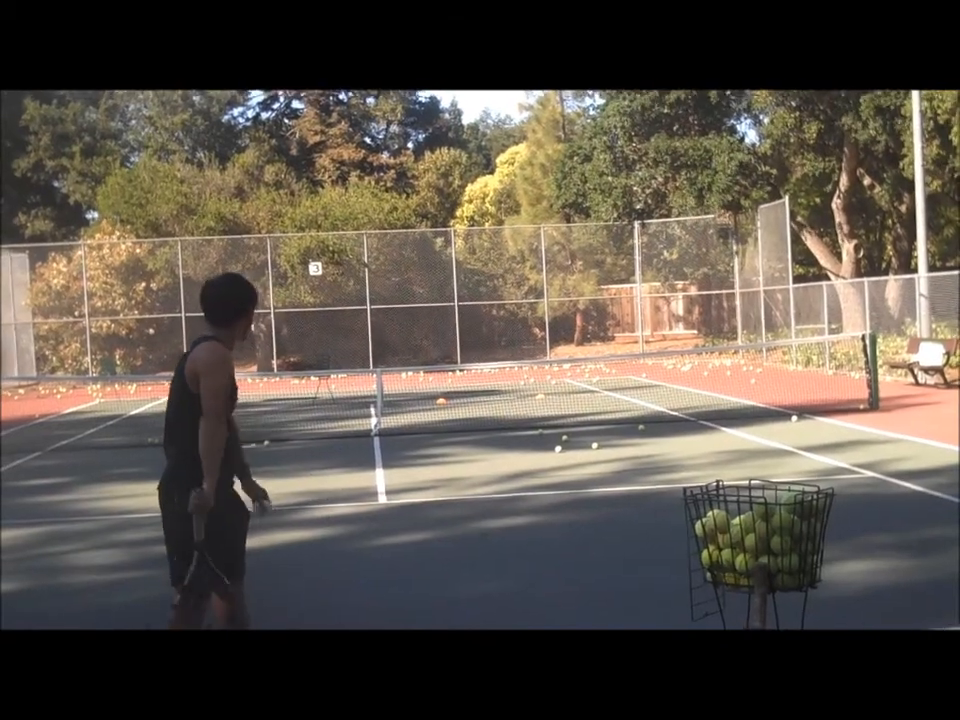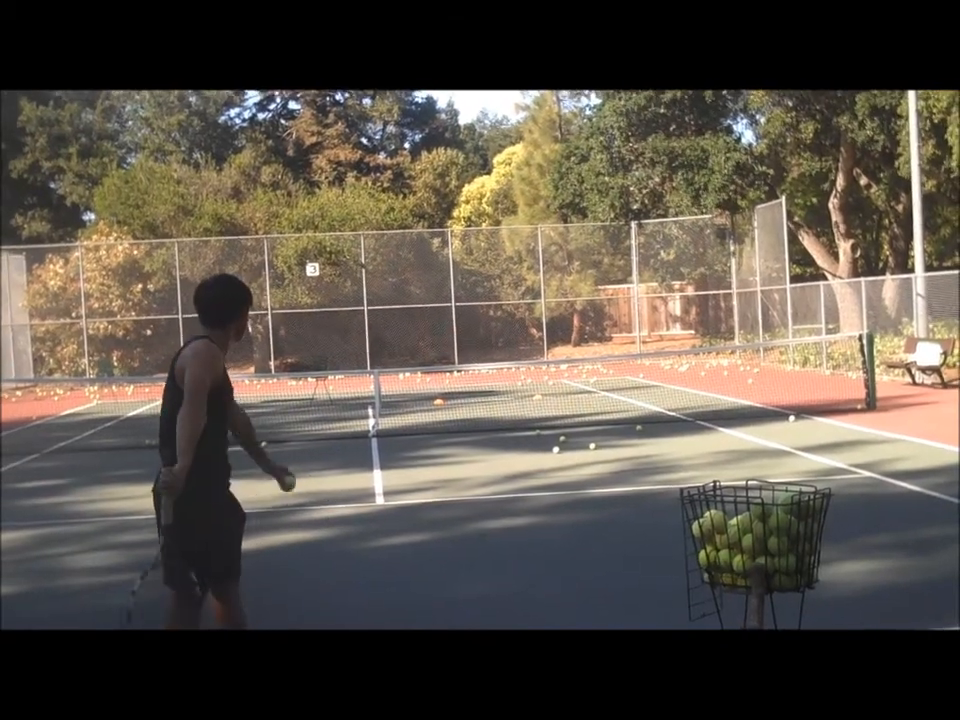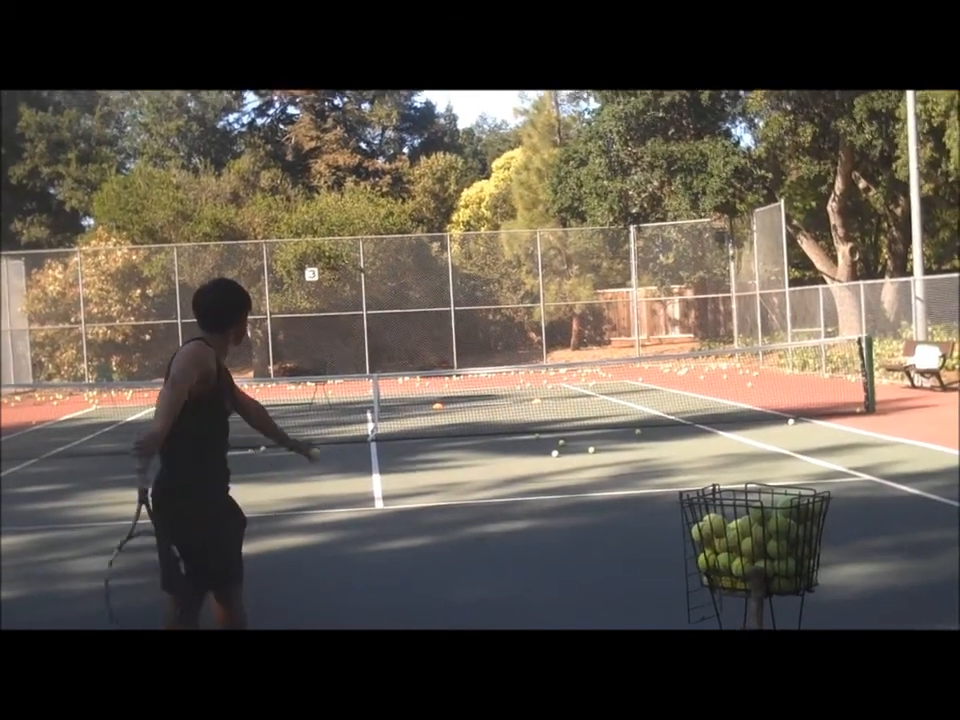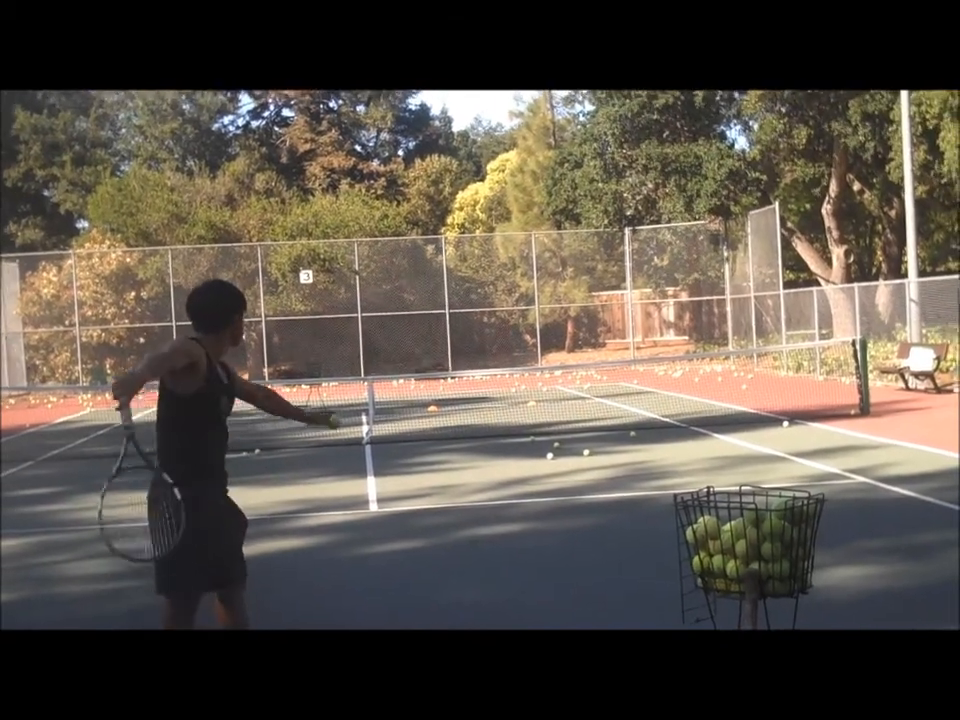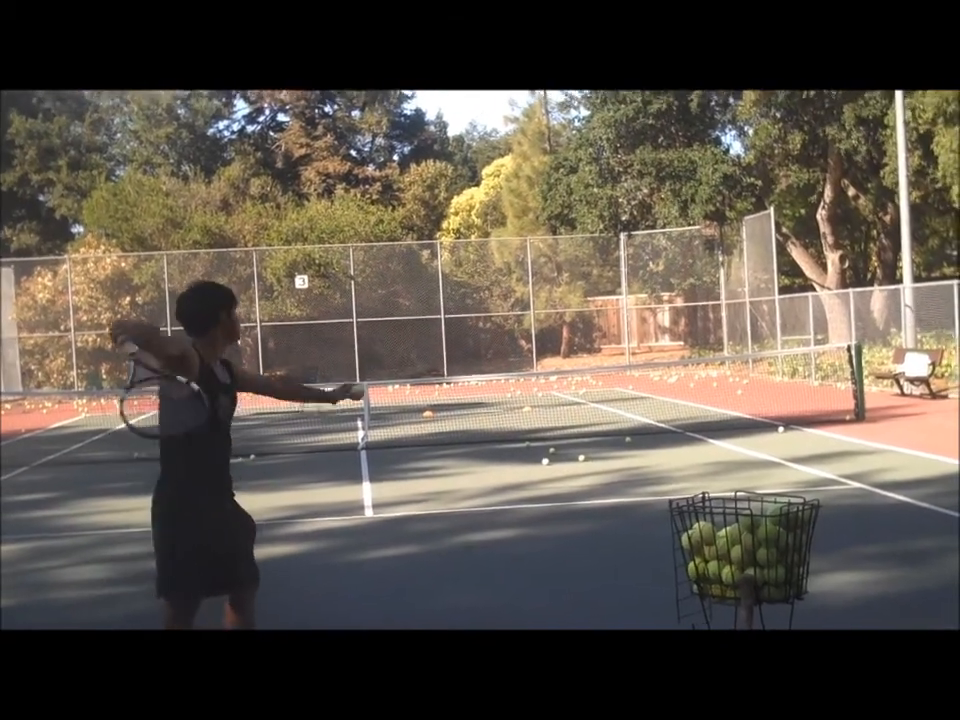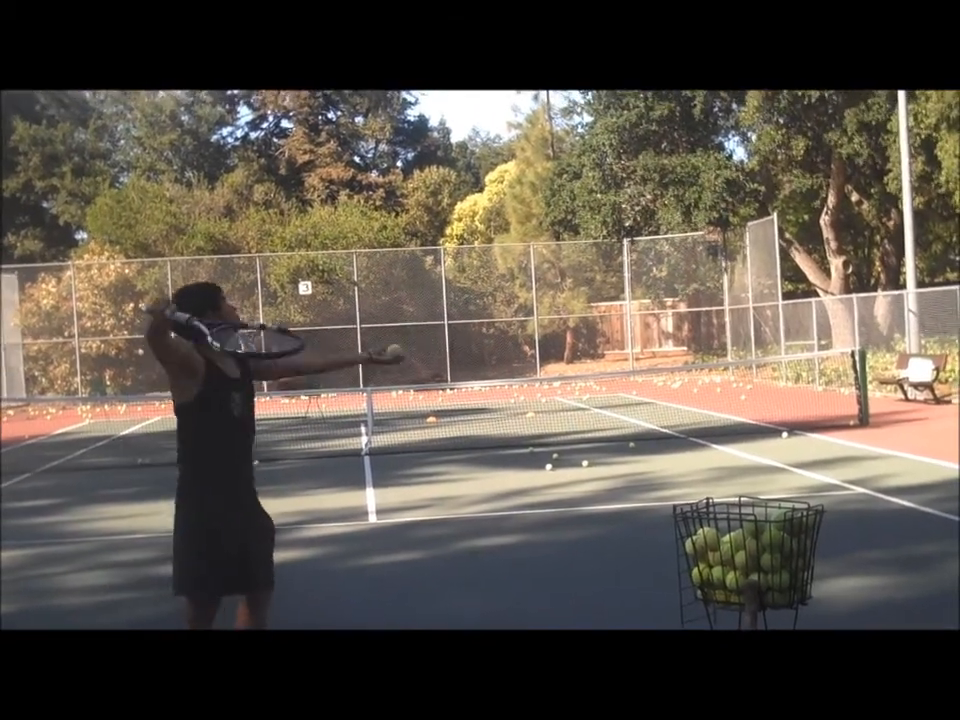
dt=0.2s
person 1, frame 1
left shoulder: (206, 352)
right shoulder: (214, 355)
left elbow: (225, 425)
right elbow: (211, 421)
left wrist: (247, 480)
right wrist: (211, 485)
left hip: (201, 486)
right hip: (195, 491)
left knee: (228, 579)
person 1, frame 2
left shoulder: (208, 355)
right shoulder: (203, 353)
left elbow: (234, 416)
right elbow: (192, 408)
left wrist: (266, 463)
right wrist: (182, 466)
left hip: (207, 489)
right hip: (189, 492)
left knee: (225, 582)
right knee: (190, 591)
person 1, frame 3
left shoulder: (216, 366)
right shoulder: (197, 354)
left elbow: (249, 407)
right elbow: (174, 390)
left wrist: (289, 443)
right wrist: (157, 431)
left hip: (207, 493)
right hip: (185, 496)
left knee: (228, 585)
right knee: (189, 595)
person 1, frame 4
left shoulder: (219, 369)
right shoulder: (188, 353)
left elbow: (260, 395)
right elbow: (158, 361)
left wrist: (306, 416)
right wrist: (135, 378)
left hip: (209, 495)
right hip: (182, 498)
left knee: (232, 585)
right knee: (183, 599)
person 1, frame 5
left shoulder: (226, 370)
right shoulder: (182, 356)
left elbow: (276, 385)
right elbow: (142, 333)
left wrist: (329, 396)
right wrist: (126, 329)
left hip: (217, 499)
right hip: (182, 504)
left knee: (244, 587)
right knee: (182, 606)
person 1, frame 6
left shoulder: (242, 363)
right shoulder: (188, 363)
left elbow: (303, 362)
right elbow: (156, 331)
left wrist: (364, 357)
right wrist: (160, 318)
left hip: (241, 498)
right hip: (203, 505)
left knee: (258, 592)
right knee: (203, 606)
